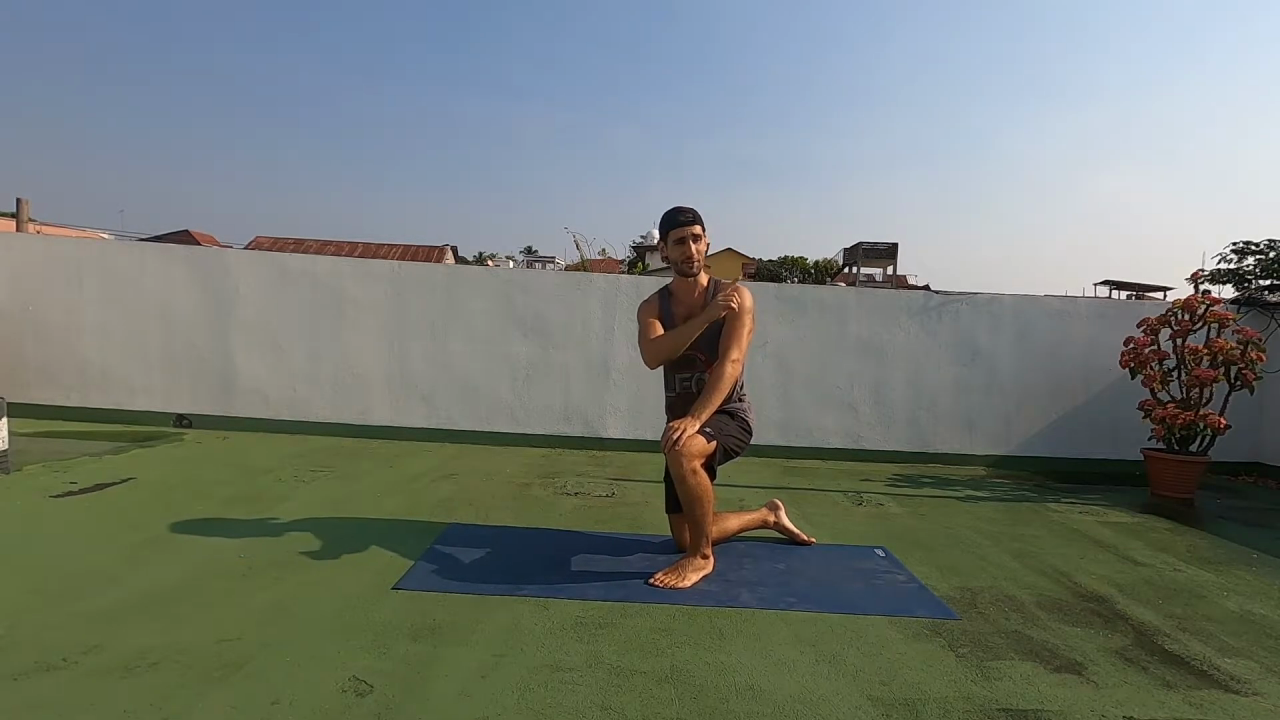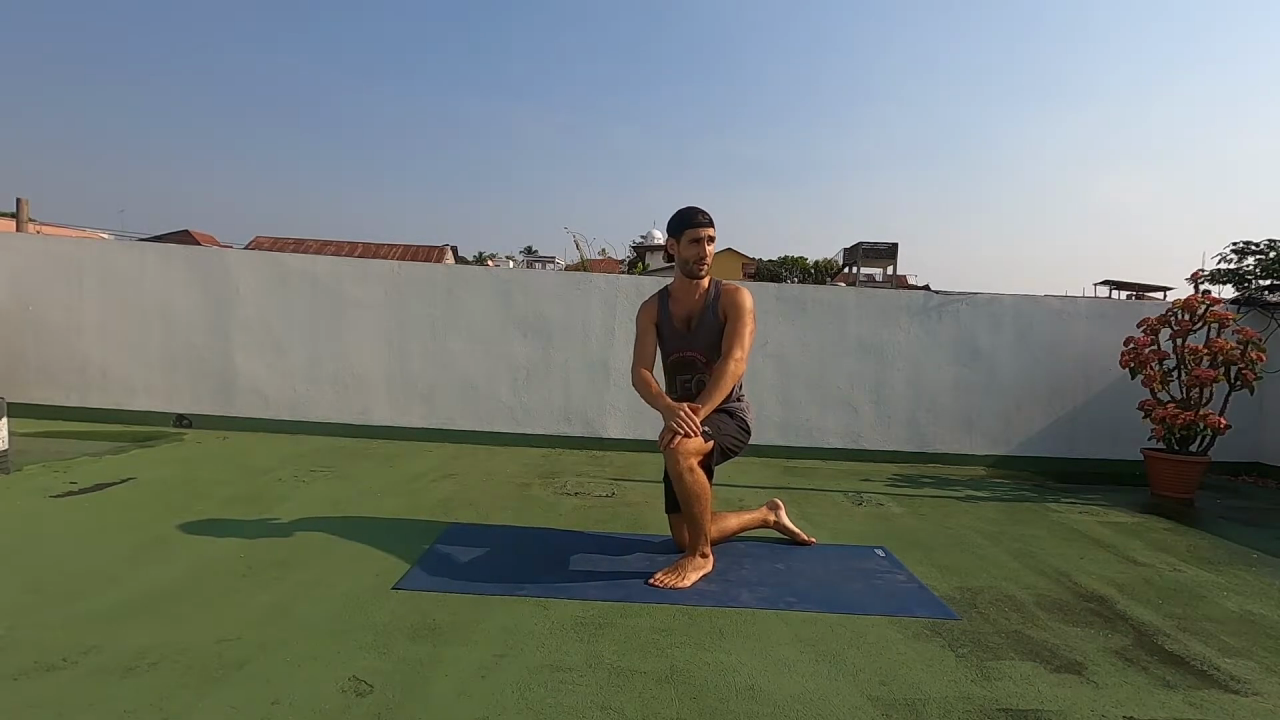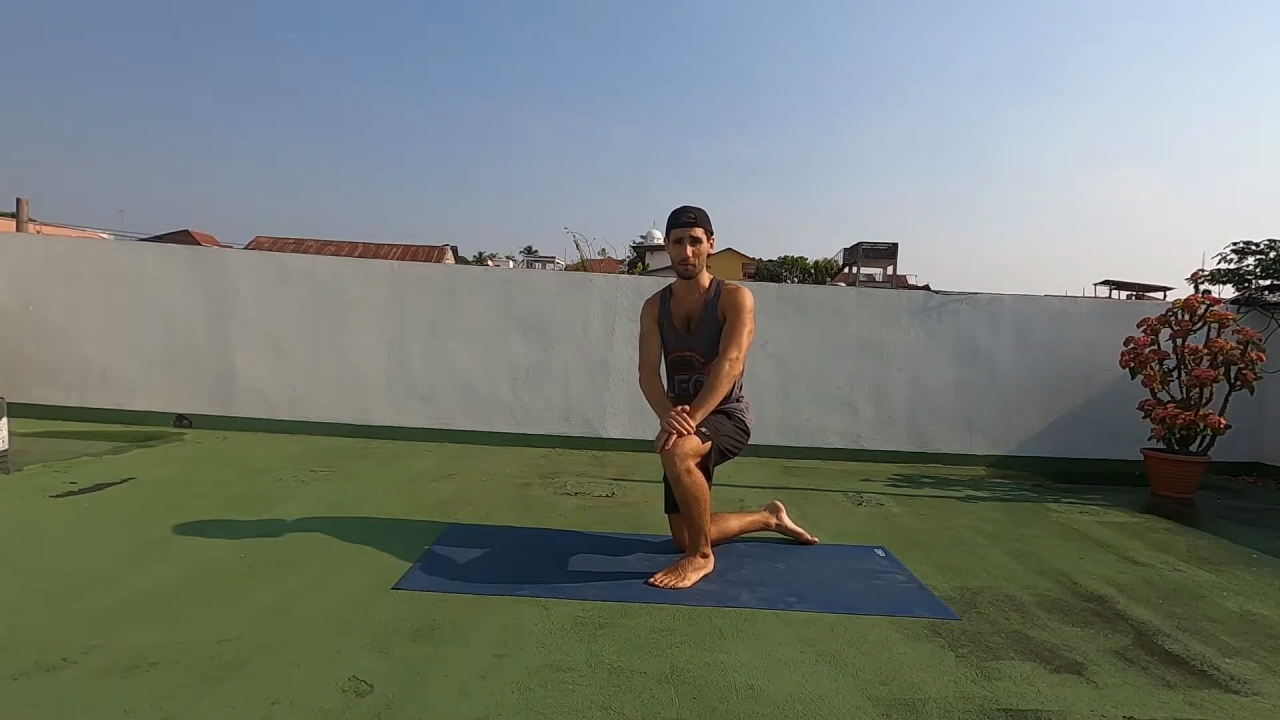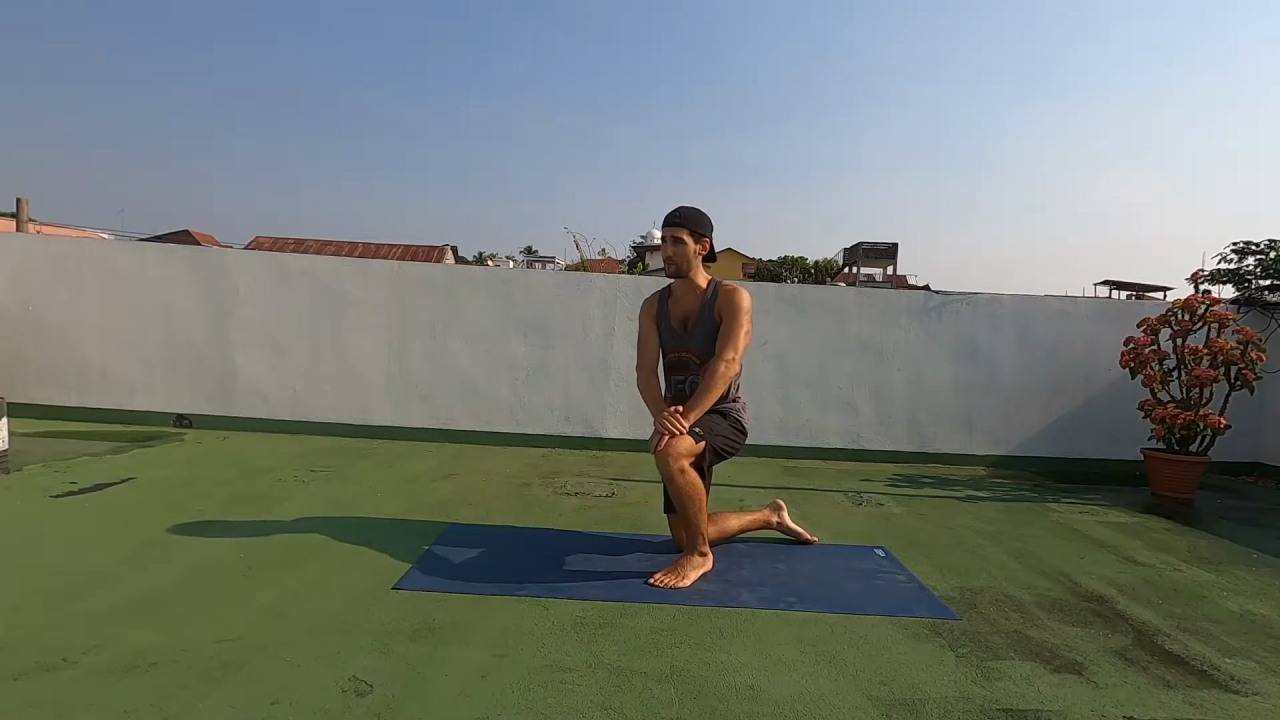
dt=0.5s
person 1, frame 1
left shoulder: (737, 297)
right shoulder: (652, 307)
left elbow: (730, 362)
right elbow: (653, 357)
left wrist: (694, 420)
right wrist: (708, 314)
left hip: (728, 416)
right hip: (682, 422)
left knee: (682, 451)
right knee: (684, 537)
left ankle: (701, 557)
right ankle: (767, 516)
person 1, frame 2
left shoulder: (734, 298)
right shoulder: (652, 309)
left elbow: (734, 363)
right elbow: (640, 372)
left wrist: (696, 415)
right wrist: (670, 409)
left hip: (728, 416)
right hip: (684, 419)
left knee: (680, 450)
right knee: (684, 536)
left ankle: (701, 557)
right ankle: (768, 515)
person 1, frame 3
left shoulder: (735, 298)
right shoulder: (654, 307)
left elbow: (730, 363)
right elbow: (648, 372)
left wrist: (691, 419)
right wrist: (668, 415)
left hip: (726, 416)
right hip: (685, 423)
left knee: (676, 452)
right knee: (684, 537)
left ankle: (701, 557)
right ankle: (768, 518)
person 1, frame 4
left shoulder: (733, 298)
right shoulder: (653, 306)
left elbow: (727, 365)
right elbow: (645, 371)
left wrist: (685, 418)
right wrist: (662, 414)
left hip: (724, 417)
right hip: (683, 421)
left knee: (670, 450)
right knee: (684, 536)
left ankle: (699, 555)
right ankle: (770, 516)
